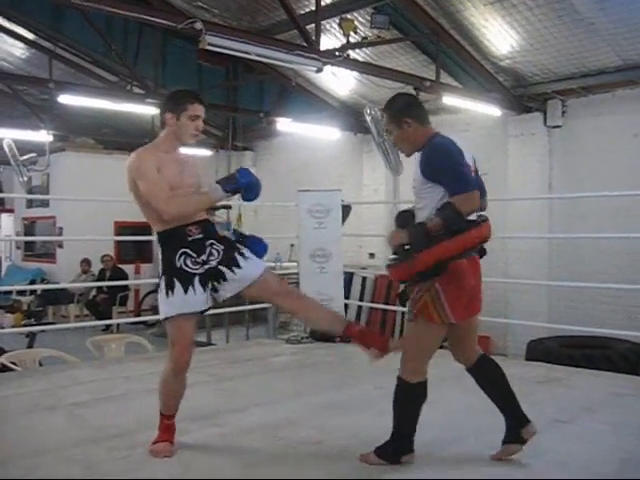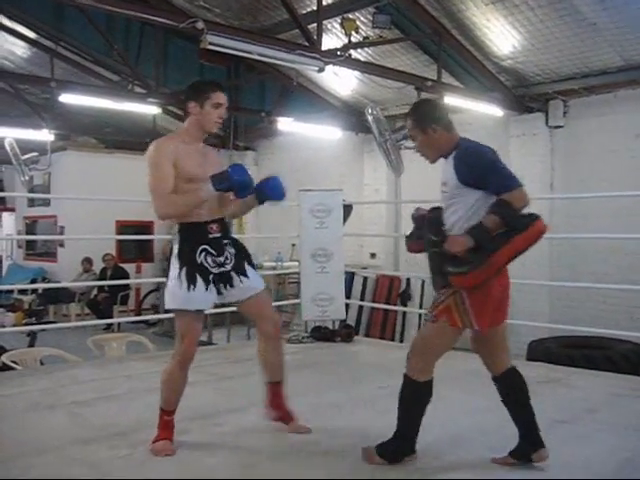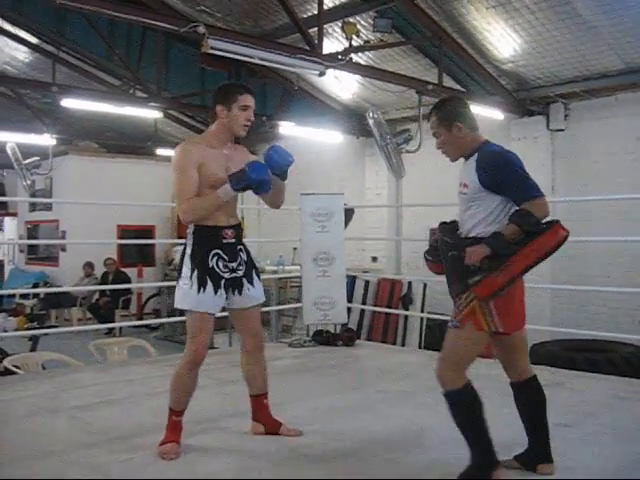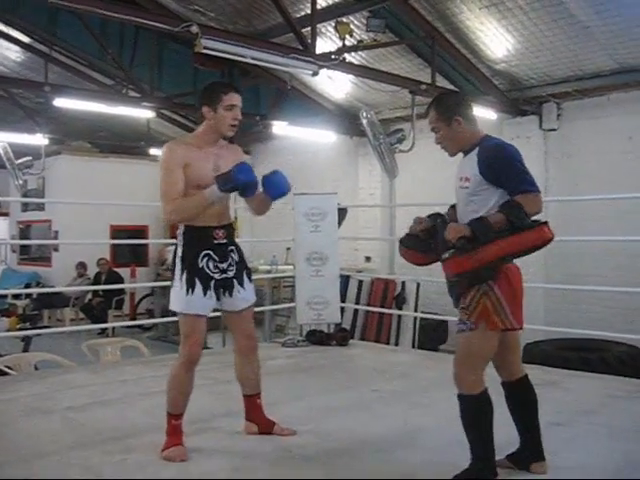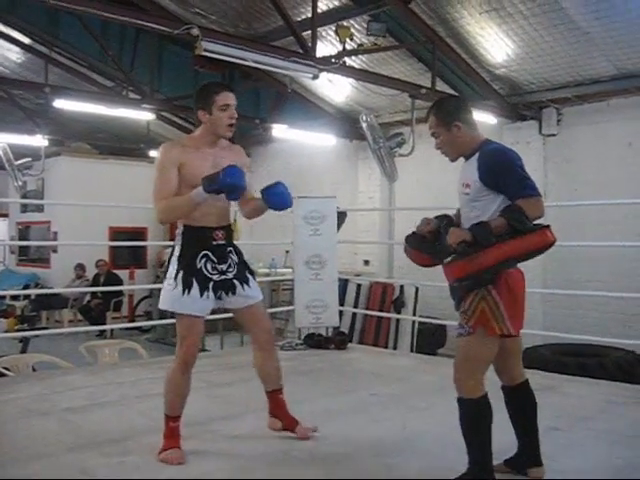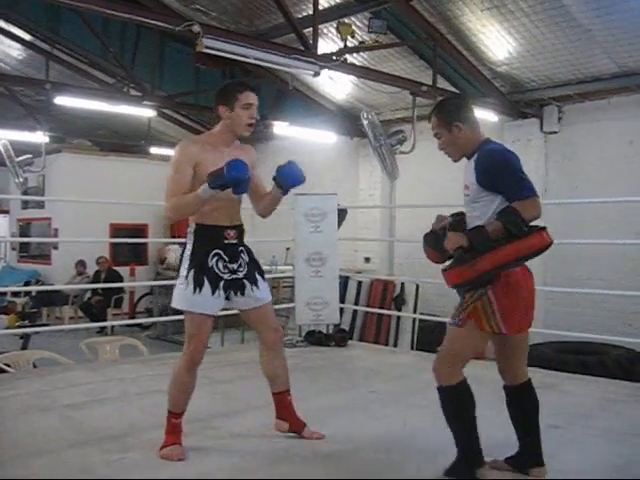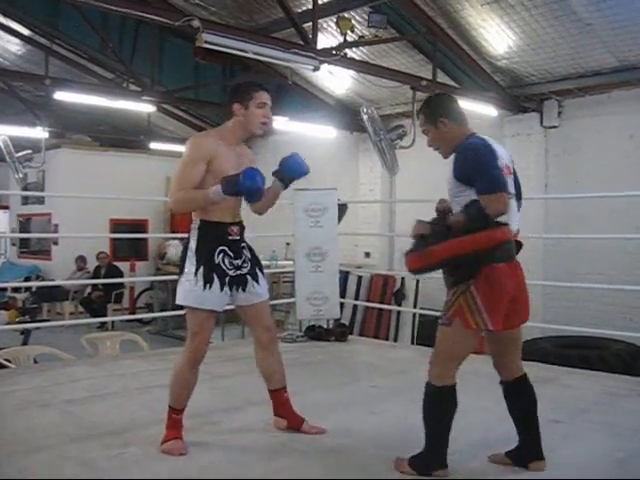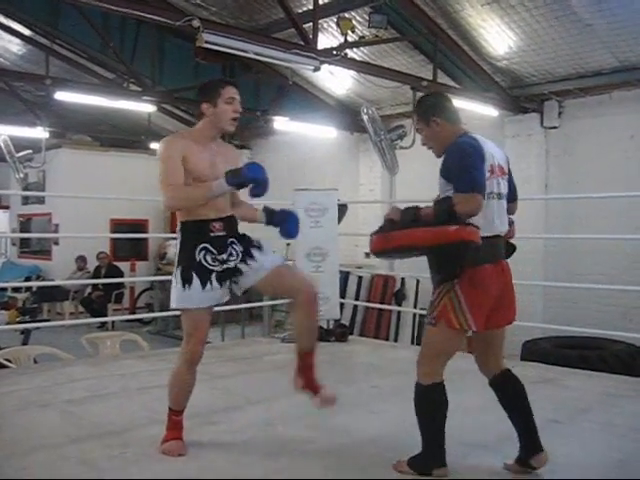
dt=0.2s
person 1, frame 1
left shoulder: (438, 151)
right shoulder: (448, 151)
left elbow: (468, 201)
right elbow: (471, 204)
left wrist: (411, 235)
right wrist: (421, 218)
left hip: (442, 271)
right hip: (462, 265)
left knee: (411, 363)
right knee: (467, 352)
left ankle: (398, 447)
right ankle: (518, 426)
person 1, frame 2
left shoulder: (474, 155)
right shoulder: (458, 160)
left elbow: (518, 199)
left wrist: (471, 238)
right hip: (483, 275)
left knee: (419, 361)
right knee: (498, 363)
left ankle: (401, 446)
right ankle: (531, 444)
person 1, frame 3
left shoulder: (496, 158)
right shoulder: (474, 163)
left elbow: (538, 207)
left wrist: (490, 247)
left knee: (448, 371)
right knee: (518, 369)
person 1, frame 4
left shoulder: (496, 152)
right shoulder: (470, 159)
left elbow: (532, 202)
left wrist: (472, 230)
right wrist: (435, 223)
left hip: (492, 278)
right hip: (481, 277)
left knee: (467, 374)
right knee: (510, 369)
person 1, frame 5
left shoulder: (496, 156)
right shoulder: (473, 162)
left elbow: (533, 206)
left wrist: (475, 234)
right wrist: (442, 224)
left hip: (493, 282)
right hip: (492, 280)
left knee: (467, 379)
right knee: (510, 373)
person 1, frame 6
left shoulder: (492, 156)
right shoulder: (486, 159)
left elbow: (530, 208)
left wrist: (471, 238)
left hip: (496, 280)
right hip: (512, 276)
left knee: (446, 366)
right knee: (512, 372)
person 1, frame 7
left shoulder: (470, 151)
right shoulder: (496, 151)
left elbow: (496, 204)
left wrist: (439, 225)
right wrist: (455, 207)
left hip: (480, 274)
right hip: (507, 269)
left knee: (441, 368)
right knee: (508, 367)
person 1, frame 8
left shoulder: (461, 149)
right shoulder: (494, 151)
left elbow: (467, 204)
right elbow: (510, 205)
left wrist: (411, 215)
left hip: (465, 273)
right hip: (496, 267)
left knee: (428, 366)
right knee: (492, 365)
person 2, frame 1
left shoulder: (182, 162)
right shoulder: (142, 160)
right elbow: (167, 209)
right wrist: (224, 188)
left hip: (214, 246)
right hip: (178, 255)
left knee: (290, 298)
right knee: (180, 355)
left ankle: (370, 340)
right ankle: (166, 431)
person 2, frame 2
left shoulder: (213, 154)
right shoulder: (163, 150)
right elbow: (164, 209)
left wrist: (255, 193)
right wrist: (211, 186)
left hip: (227, 245)
right hip: (194, 250)
left knee: (270, 325)
right knee: (186, 349)
left ankle: (278, 407)
right ankle: (165, 428)
person 2, frame 3
left shoulder: (244, 155)
right shoulder: (190, 151)
left elbow: (275, 202)
right elbow: (187, 212)
left wrist: (279, 174)
right wrist: (232, 187)
left hip: (237, 250)
right hip: (204, 252)
left knee: (254, 340)
right knee: (197, 350)
left ankle: (262, 417)
right ankle: (173, 430)
person 2, frame 4
left shoulder: (235, 154)
right shoulder: (177, 151)
left elbow: (256, 208)
right elbow: (172, 213)
left wrist: (268, 193)
right wrist: (217, 188)
left hip: (229, 250)
right hip: (196, 252)
left knee: (246, 340)
right knee: (191, 351)
left ankle: (255, 417)
right ankle: (173, 434)
person 2, frame 5
left shoulder: (236, 155)
right shoulder: (173, 152)
left elbow: (247, 209)
right elbow: (163, 212)
left wrist: (267, 200)
right wrist: (204, 190)
left hip: (228, 251)
right hip: (193, 253)
left knee: (265, 334)
right knee: (187, 353)
left ankle: (279, 414)
right ankle: (171, 436)
person 2, frame 6
left shoulder: (247, 154)
right shoulder: (190, 151)
left elbow: (263, 209)
right elbow: (172, 211)
left wrist: (282, 186)
right wrist: (211, 186)
left hip: (238, 250)
right hip: (205, 251)
left knee: (273, 336)
right knee: (195, 350)
left ankle: (286, 416)
right ankle: (172, 432)
person 2, frame 7
left shoulder: (246, 155)
right shoulder: (203, 144)
right elbow: (176, 202)
left wrist: (281, 182)
right wrist: (223, 188)
left hip: (239, 247)
right hip: (208, 248)
left knee: (266, 334)
right knee: (197, 347)
left ankle: (284, 413)
right ankle: (173, 428)
person 2, frame 8
left shoulder: (231, 153)
right shoulder: (176, 146)
right elbow: (174, 202)
left wrist: (267, 215)
right wrist: (226, 182)
left hip: (234, 239)
right hip: (197, 248)
left knee: (307, 293)
right knee: (193, 348)
left ankle: (305, 375)
right ankle: (174, 428)
